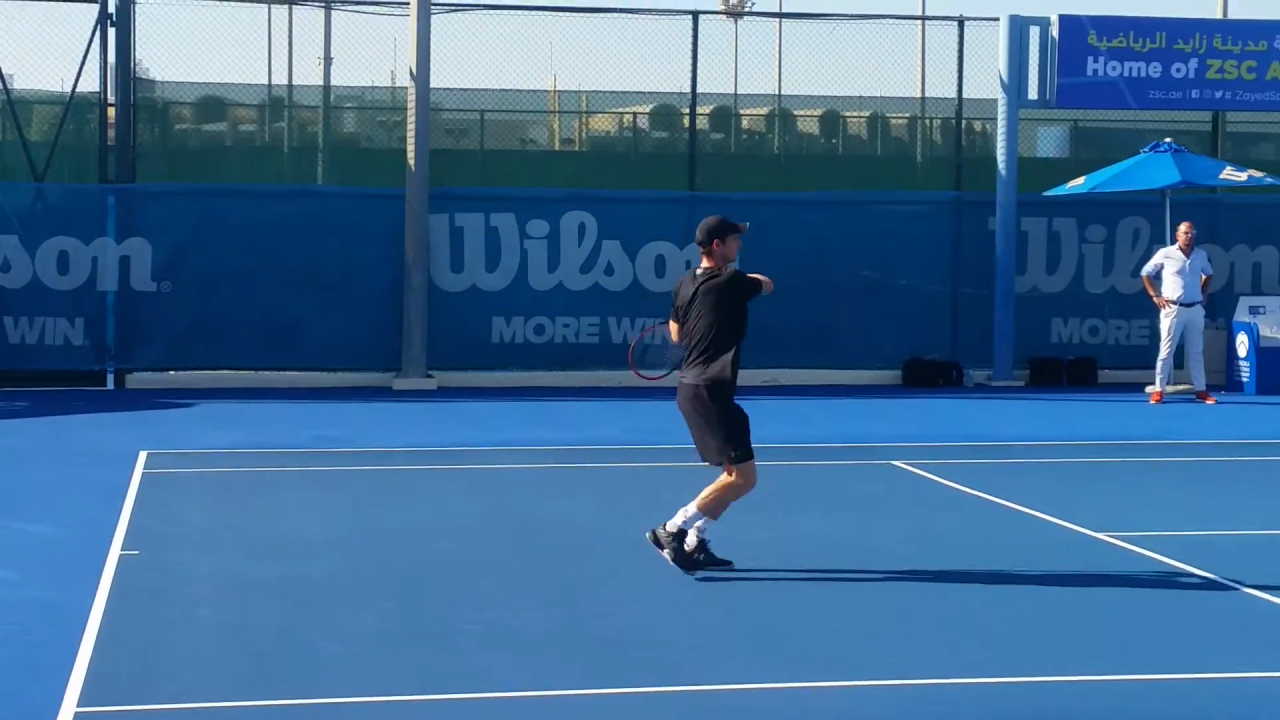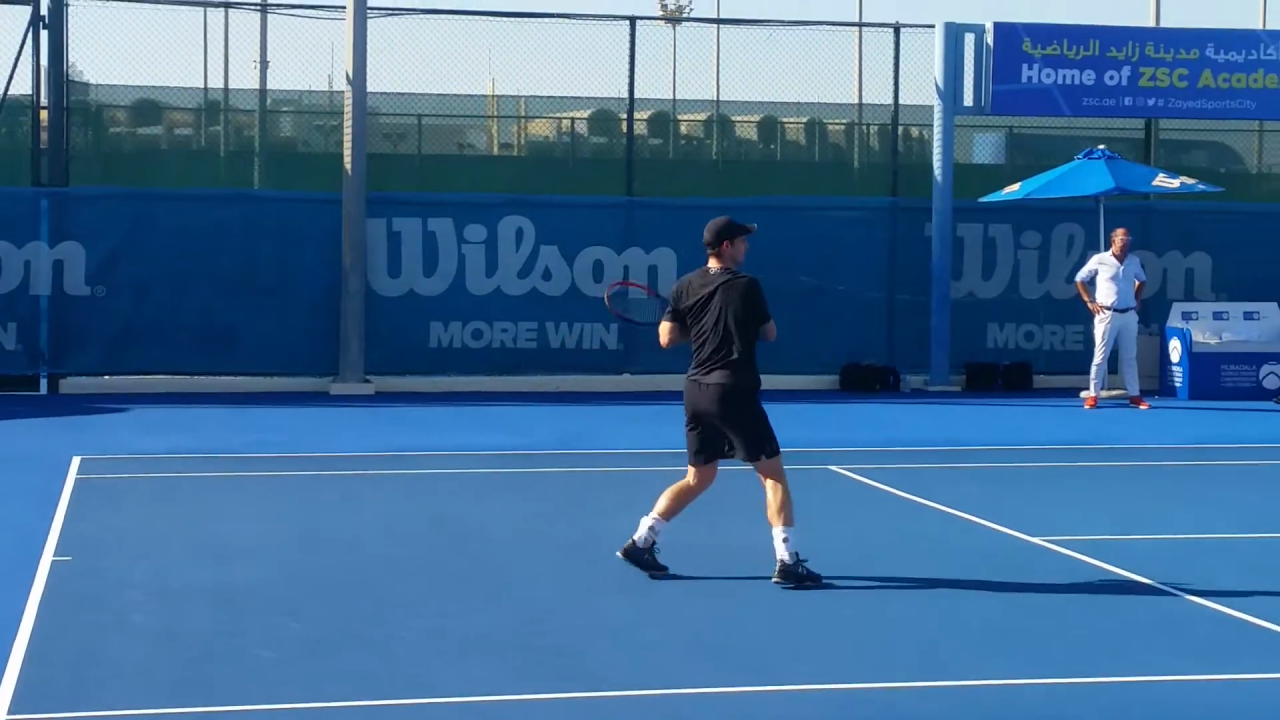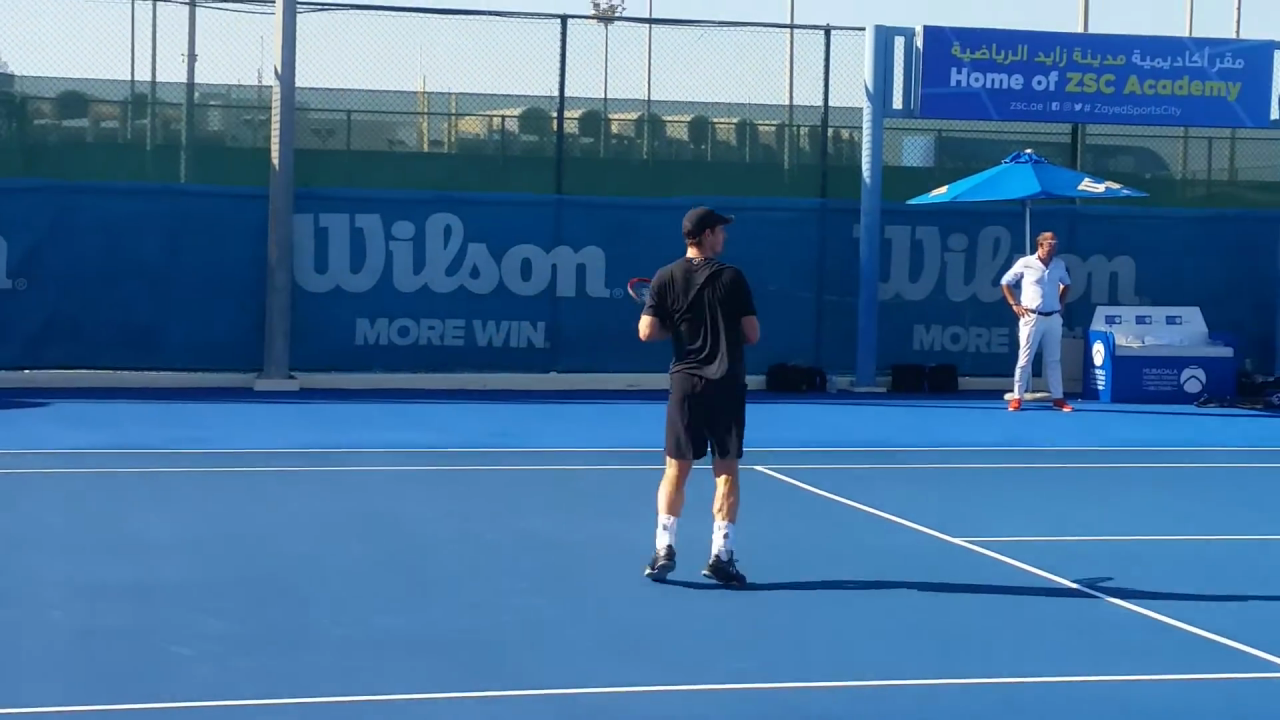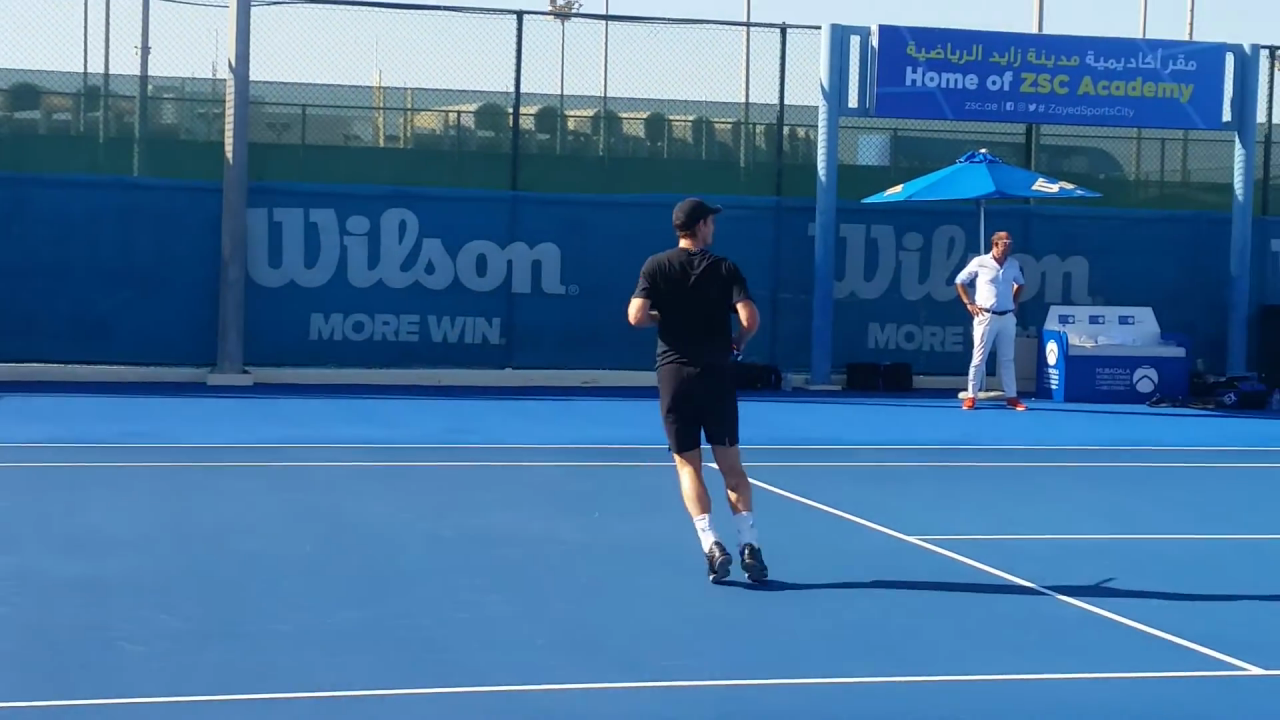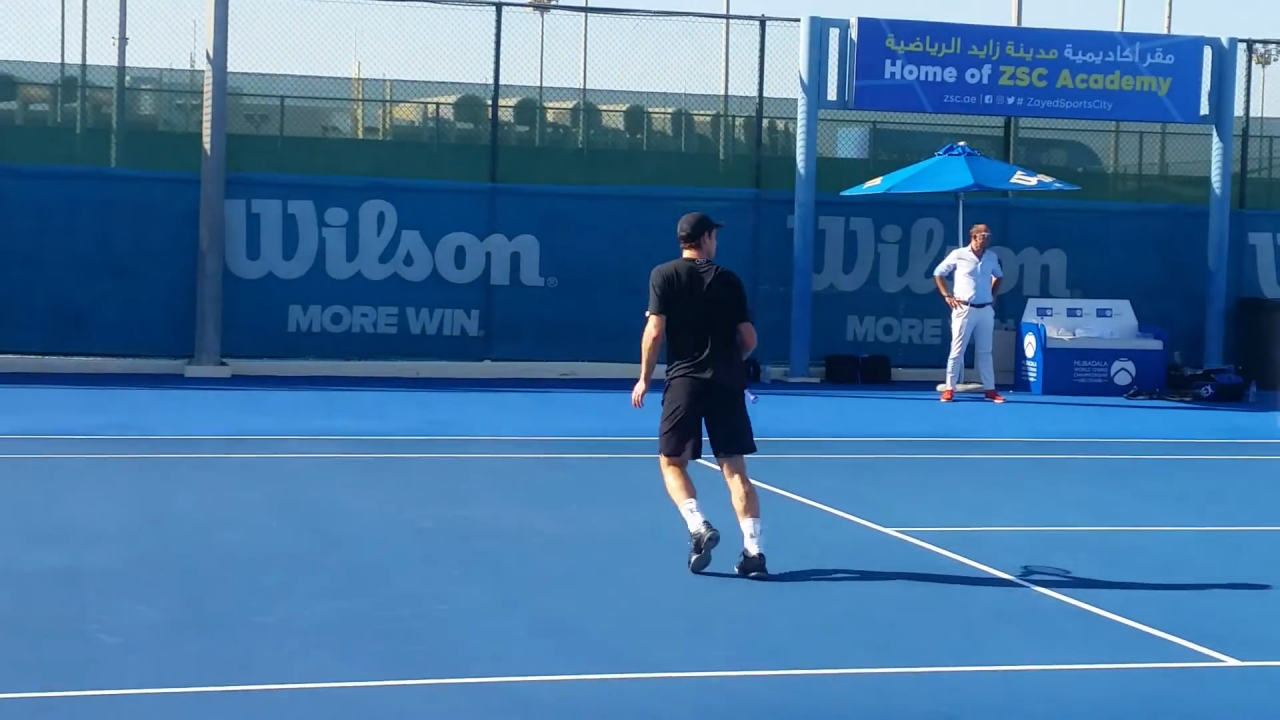
dt=0.2s
person 1, frame 1
left shoulder: (686, 284)
right shoulder: (731, 281)
left elbow: (676, 334)
right elbow: (766, 285)
right wrist: (752, 277)
left hip: (694, 388)
right hip: (709, 394)
left knee: (734, 473)
right knee: (742, 477)
left ankle: (693, 546)
right ankle: (672, 531)
person 1, frame 2
left shoulder: (685, 286)
right shoulder: (747, 286)
left elbow: (666, 339)
right elbow: (770, 335)
left hip: (697, 392)
right hip: (734, 393)
left knee: (698, 479)
right knee: (774, 475)
left ankle: (641, 542)
right ankle: (787, 562)
person 1, frame 3
left shoulder: (665, 278)
right shoulder: (732, 277)
left elbow: (647, 333)
right elbow: (752, 333)
left hip: (684, 383)
right hip: (726, 385)
left knee: (676, 471)
right knee: (727, 474)
left ankle: (663, 551)
right ankle: (721, 558)
person 1, frame 4
left shoulder: (657, 265)
right shoulder: (726, 269)
left elbow: (636, 316)
right elbow: (750, 317)
right wrist: (738, 342)
left hip: (674, 375)
right hip: (717, 376)
left knee: (688, 466)
right knee: (731, 466)
left ankle: (713, 549)
right ankle: (750, 548)
person 1, frame 5
left shoulder: (664, 275)
right shoulder: (730, 280)
left elbow: (654, 331)
right elbow: (749, 339)
left wrist: (643, 378)
left hip: (684, 382)
right hip: (727, 384)
left knee: (671, 465)
right knee: (735, 471)
left ankle: (700, 530)
right ankle: (754, 553)
